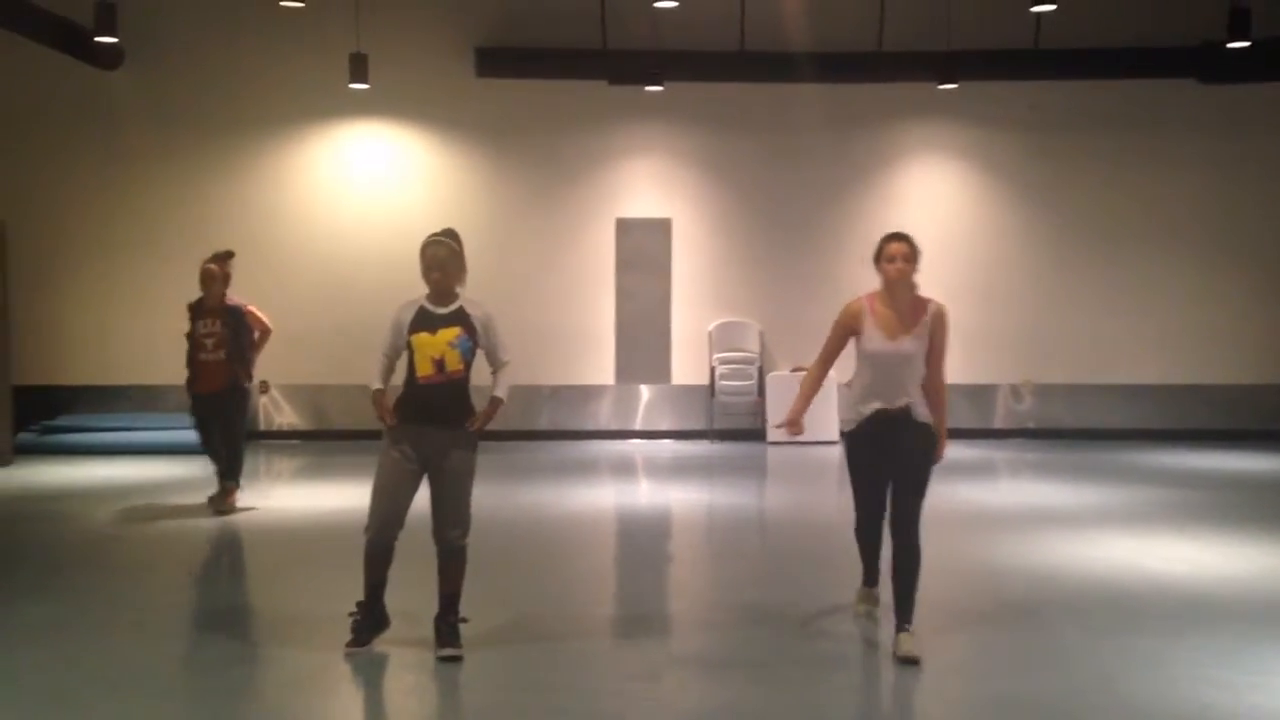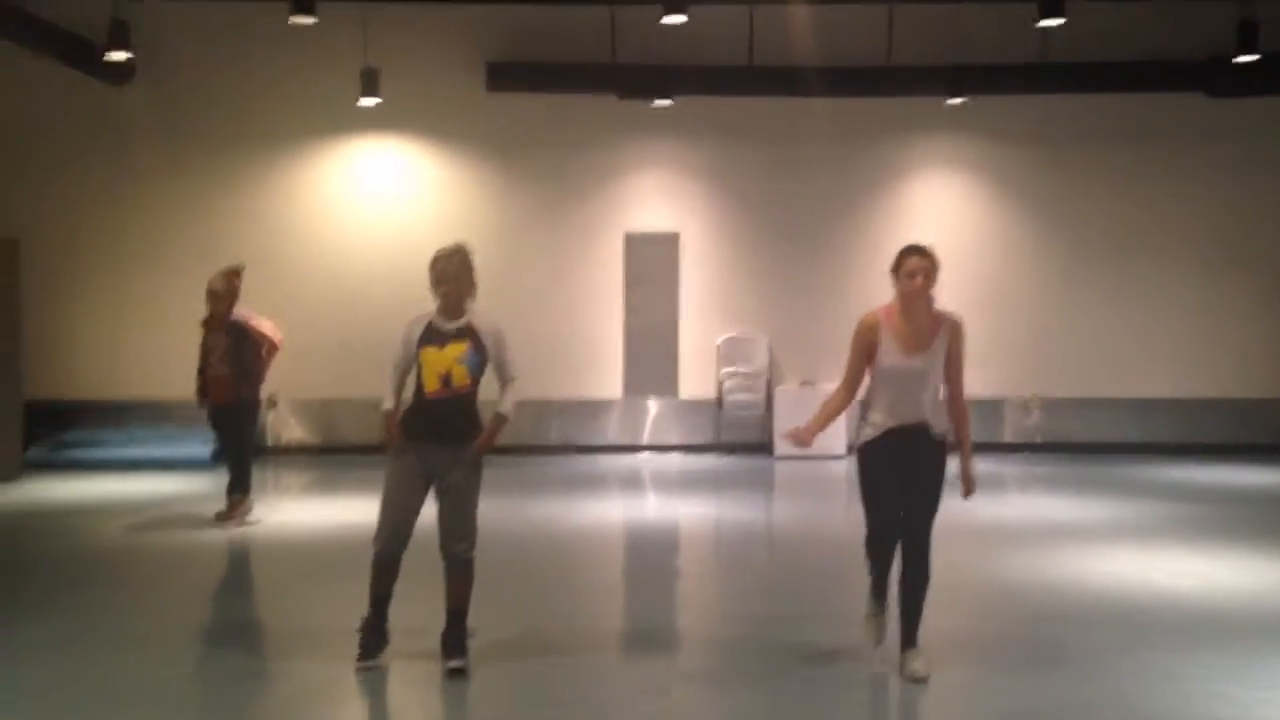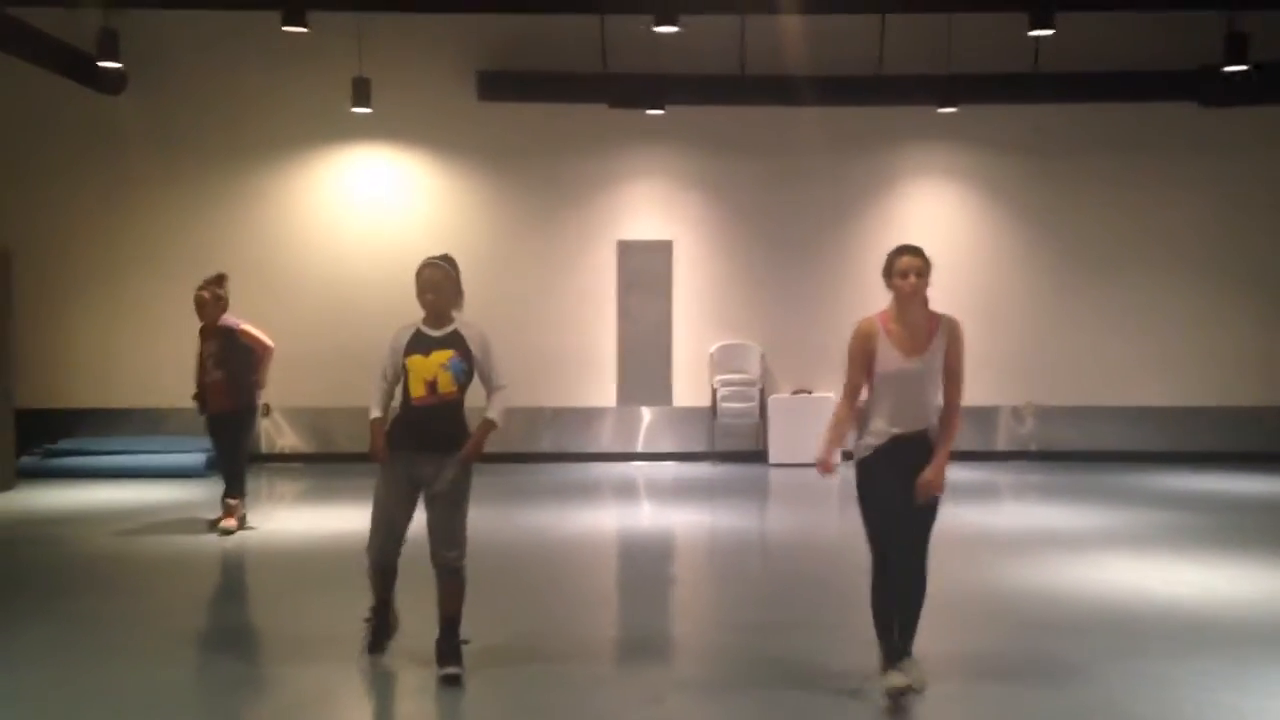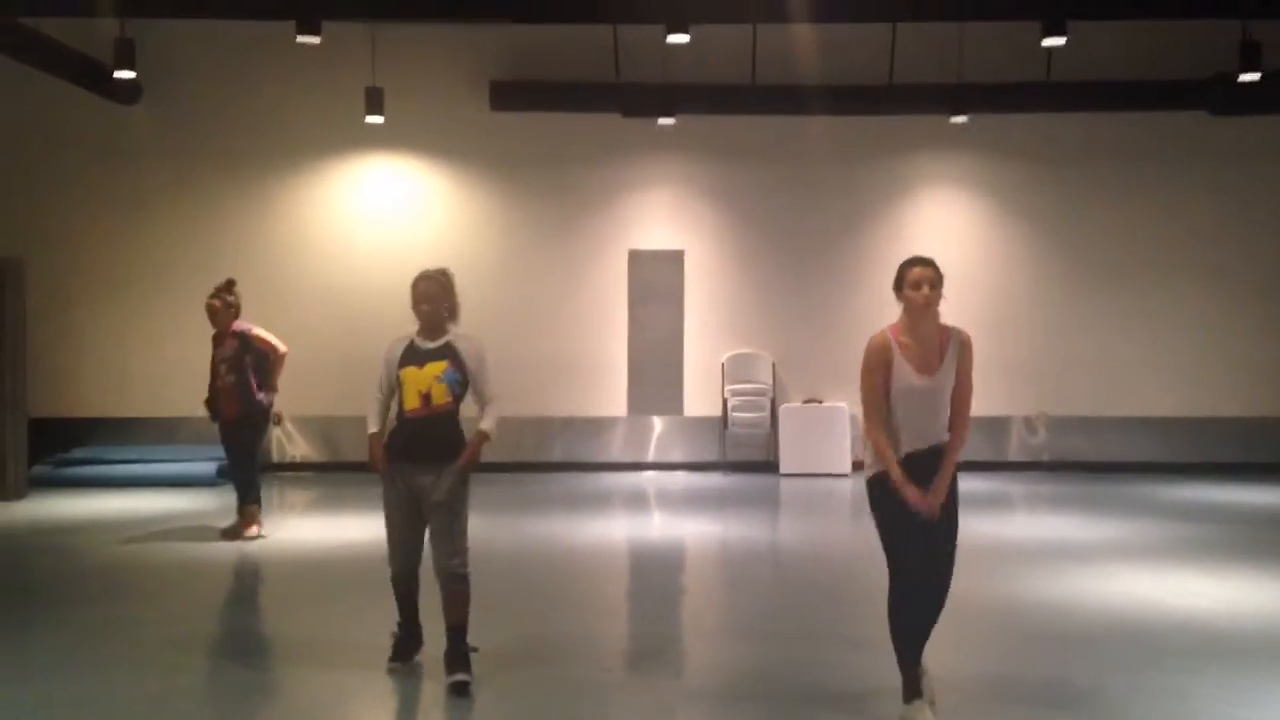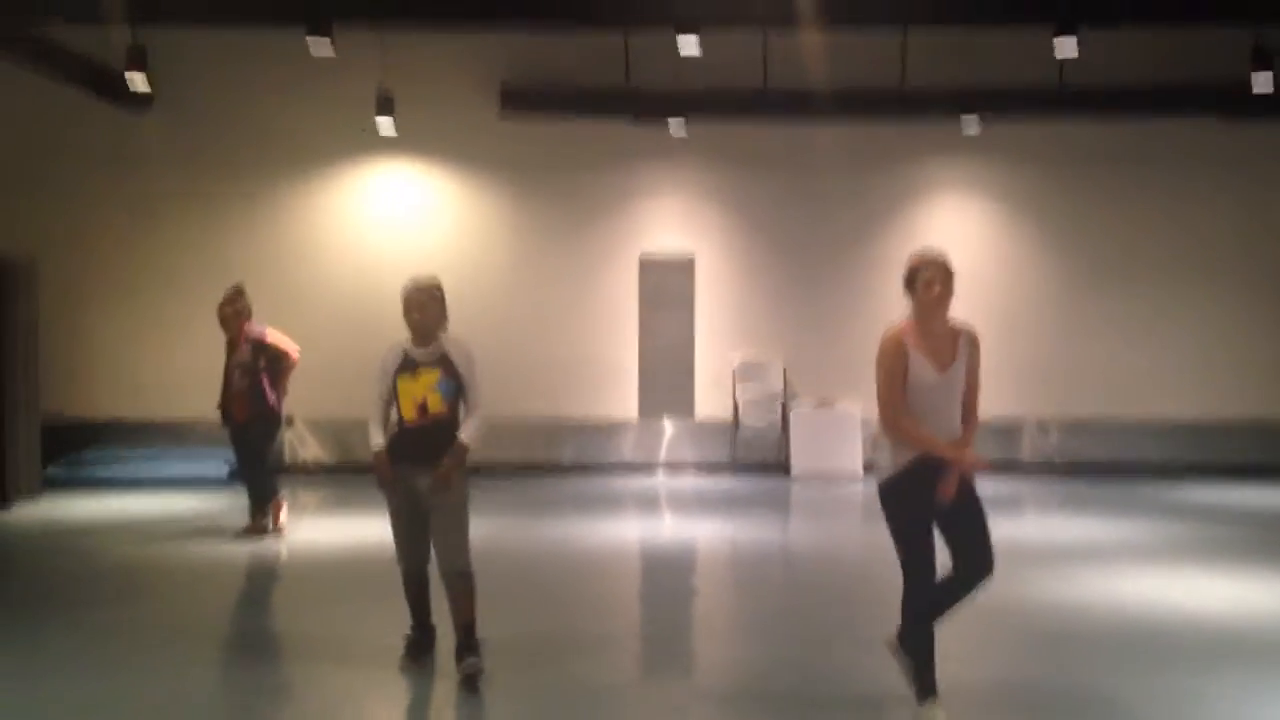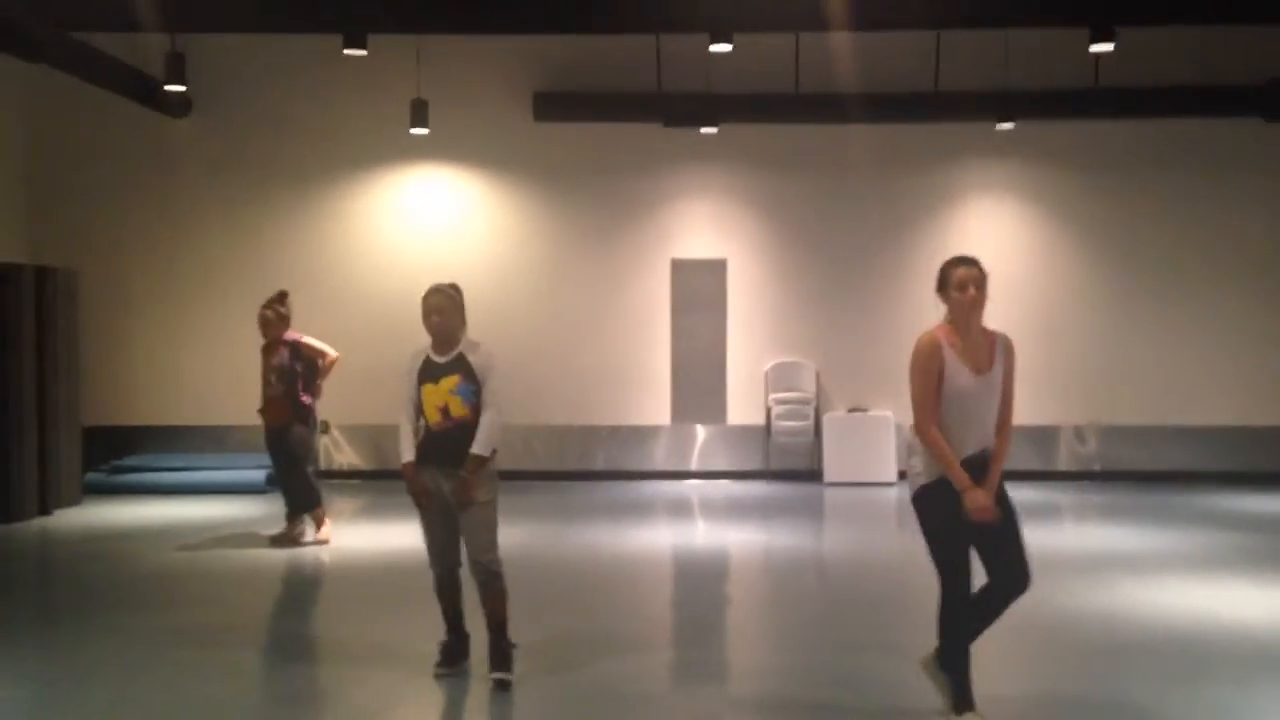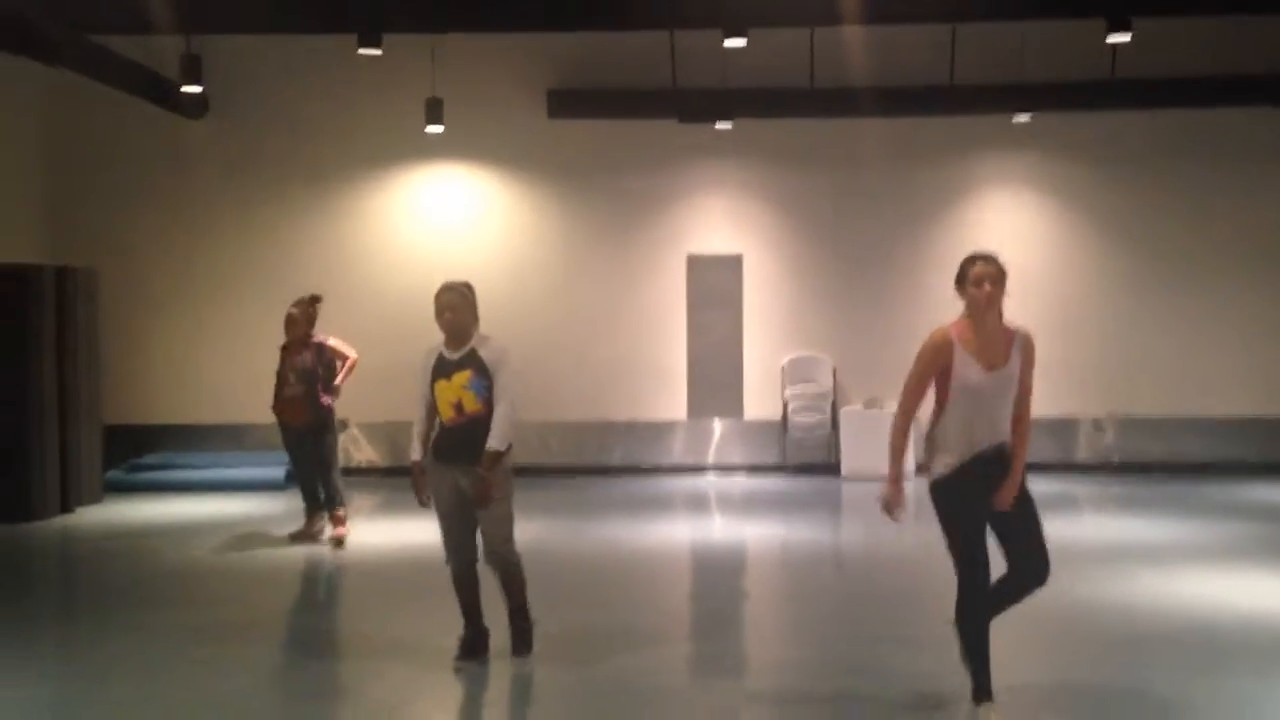
dt=0.2s
person 1, frame 1
left shoulder: (934, 314)
right shoulder: (857, 312)
left elbow: (934, 379)
right elbow: (822, 365)
left wrist: (941, 433)
right wrist: (798, 410)
left hip: (912, 427)
right hip: (865, 426)
left knee: (906, 526)
right knee: (869, 518)
left ankle: (904, 627)
right ankle: (869, 582)
person 1, frame 2
left shoulder: (950, 328)
right shoulder: (872, 325)
left elbow: (954, 396)
right elbow: (848, 388)
left wrist: (965, 458)
right wrist: (813, 427)
left hip: (927, 442)
right hip: (879, 440)
left knee: (917, 543)
right knee: (882, 532)
left ankle: (910, 645)
right ankle: (878, 598)
person 1, frame 3
left shoulder: (948, 330)
right shoulder: (868, 331)
left elbow: (952, 403)
right elbow: (850, 400)
left wrist: (940, 462)
right wrist: (830, 447)
left hip: (925, 451)
right hip: (878, 454)
left knee: (915, 559)
right knee: (888, 556)
left ankle: (904, 652)
right ankle: (890, 664)
person 1, frame 4
left shoulder: (959, 343)
right shoulder: (881, 346)
left elbow: (960, 419)
right elbow: (873, 424)
left wrist: (942, 483)
right wrist: (902, 485)
left hip: (937, 469)
right hip: (891, 473)
left knee: (939, 577)
right knee: (906, 578)
left ankle: (913, 659)
person 1, frame 5
left shoulder: (967, 340)
right shoulder: (896, 342)
left elbow: (969, 413)
right elbow: (893, 421)
left wrist: (954, 470)
right wrist: (953, 455)
left hip: (948, 467)
right hip: (905, 472)
left knee: (977, 564)
right knee: (920, 579)
left ankle: (907, 638)
person 1, frame 6
left shoulder: (1002, 346)
right shoulder: (931, 345)
left elbow: (1003, 424)
right elbow: (925, 428)
left wrist: (990, 483)
right wrist: (965, 487)
left hip: (983, 474)
right hip: (939, 482)
left knee: (1013, 579)
right knee: (956, 589)
left ankle: (943, 659)
person 1, frame 7
left shoulder: (1022, 342)
right shoulder: (944, 342)
left elbow: (1021, 418)
right elbow: (906, 410)
left wrist: (1013, 478)
right wrist: (895, 478)
left hip: (1000, 466)
right hip: (954, 471)
left knee: (1034, 569)
right knee: (973, 579)
left ankle: (971, 626)
person 2, frame 1
left shoulder: (477, 316)
right shoulder: (407, 313)
left elbow: (501, 365)
right elbow: (386, 359)
left wrist: (492, 406)
right wrist: (379, 396)
left hip: (456, 434)
right hip: (407, 431)
left knee: (452, 531)
right knee: (381, 523)
left ankle: (448, 623)
right ankle: (371, 612)
person 2, frame 2
left shoulder: (485, 331)
right shoulder: (417, 327)
left elbow: (508, 381)
right elbow: (396, 375)
left wrist: (496, 423)
right wrist: (389, 415)
left hip: (462, 448)
right hip: (413, 445)
left knee: (458, 545)
right knee: (389, 537)
left ankle: (455, 637)
right ankle: (375, 626)
person 2, frame 3
left shoulder: (473, 337)
right shoulder: (403, 336)
left elbow: (497, 389)
right elbow: (384, 384)
left wrist: (483, 430)
right wrist: (376, 424)
left hip: (450, 456)
right hip: (400, 453)
left knee: (448, 552)
right knee: (382, 545)
left ankle: (449, 645)
right ankle: (381, 618)
person 2, frame 4
left shoulder: (467, 348)
right shoulder: (398, 349)
left elbow: (488, 402)
right elbow: (381, 398)
left wrist: (479, 440)
right wrist: (375, 438)
left hip: (447, 467)
right hip: (400, 465)
left knee: (451, 561)
right knee: (402, 559)
left ankle: (458, 654)
right ankle: (409, 633)
person 2, frame 5
left shoulder: (458, 353)
right shoulder: (394, 357)
left elbow: (474, 409)
right elbow: (380, 410)
left wrist: (459, 455)
right wrist: (379, 454)
left hip: (445, 466)
right hip: (402, 467)
left knee: (454, 558)
right knee: (411, 558)
left ankle: (467, 647)
right ankle: (421, 634)
person 2, frame 6
left shoulder: (478, 356)
right shoulder: (418, 363)
left elbow: (491, 414)
right elbow: (409, 419)
left wrist: (471, 471)
right wrist: (410, 469)
left hip: (473, 470)
right hip: (430, 471)
left knee: (484, 558)
right knee: (443, 563)
left ankle: (499, 648)
right ankle: (456, 642)
person 2, frame 7
left shoulder: (491, 352)
right shoulder: (432, 359)
left elbow: (504, 408)
right elbow: (424, 416)
left wrist: (489, 466)
right wrist: (418, 467)
left hip: (487, 464)
right hip: (444, 468)
left knee: (499, 549)
right knee: (459, 557)
left ankle: (520, 622)
right ankle: (474, 635)
person 3, frame 1
left shoulder: (238, 310)
right shoulder: (194, 310)
left elbow: (266, 329)
left wrist: (250, 358)
right wrist: (192, 373)
left hip: (232, 386)
right hip: (203, 387)
left knee: (232, 438)
right knee: (208, 439)
left ankle: (230, 489)
right ankle: (226, 484)
person 3, frame 2
left shoulder: (242, 325)
right shoulder: (208, 324)
left elbow: (273, 343)
left wrist: (258, 373)
right wrist: (203, 389)
left hip: (241, 399)
right hip: (217, 400)
left knee: (240, 451)
right knee: (228, 452)
left ankle: (238, 503)
right ankle: (240, 499)
person 3, frame 3
left shoulder: (234, 328)
right shoulder: (205, 332)
left elbow: (267, 346)
left wrist: (257, 379)
right wrist: (203, 398)
left hip: (238, 406)
right hip: (215, 408)
left knee: (235, 457)
right knee: (224, 459)
left ankle: (233, 510)
right ankle: (235, 508)
person 3, frame 4
left shoulder: (247, 333)
right shoulder: (218, 339)
left elbow: (280, 351)
left wrist: (270, 384)
right wrist: (213, 404)
left hip: (251, 411)
right hip: (228, 413)
left knee: (246, 462)
right knee: (236, 466)
left ankle: (253, 517)
right ankle: (245, 517)
person 3, frame 5
left shoulder: (259, 338)
right shoulder: (232, 344)
left elbow: (293, 354)
left wrist: (280, 385)
right wrist: (226, 408)
left hip: (262, 412)
right hip: (238, 416)
left knee: (259, 461)
right knee: (247, 468)
left ankle: (277, 505)
right ankle: (259, 517)
person 3, frame 6
left shoulder: (297, 343)
right shoulder: (267, 349)
left elbow: (332, 355)
left wrist: (316, 385)
right wrist: (265, 411)
left hip: (299, 418)
right hip: (274, 422)
left knee: (301, 467)
right knee: (284, 475)
left ankle: (321, 519)
right ankle: (295, 524)
person 3, frame 7
left shoulder: (320, 345)
right shoulder: (286, 349)
left elbow: (352, 357)
left wrist: (336, 384)
right wrist: (279, 409)
left hip: (318, 420)
right hip: (292, 423)
left knee: (327, 468)
right knee: (304, 473)
left ankle: (339, 521)
right ankle: (314, 520)
